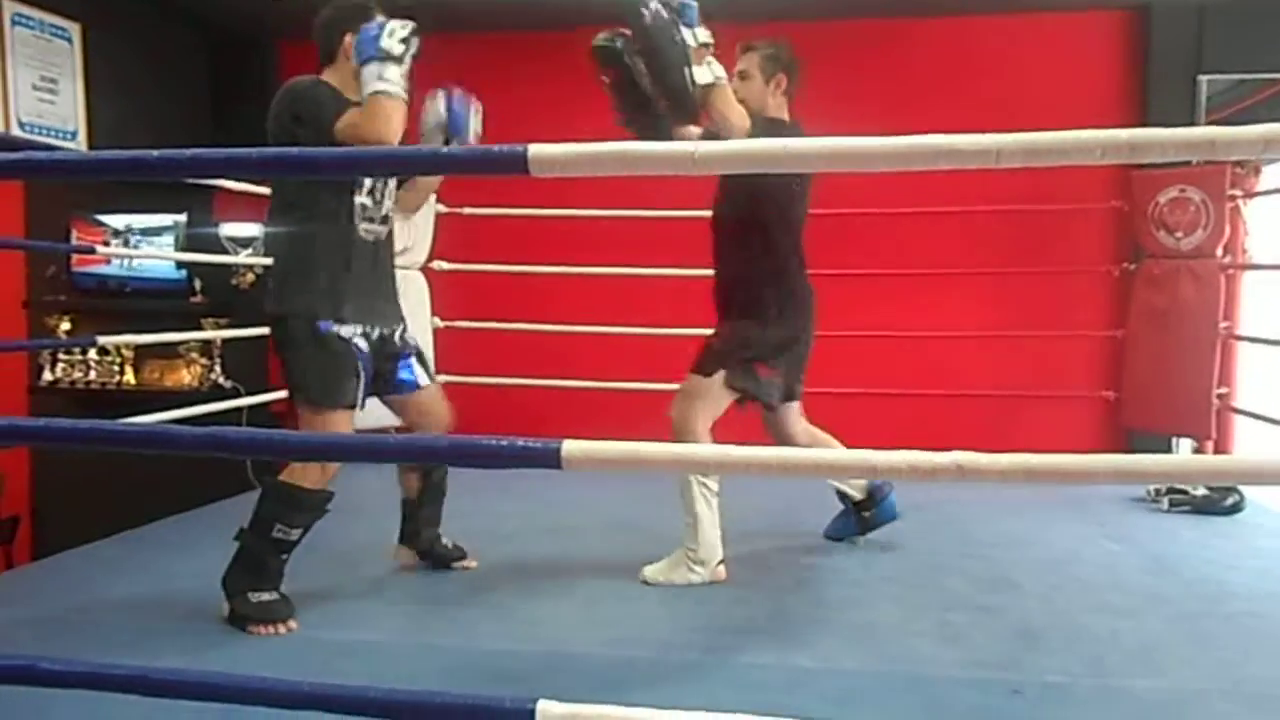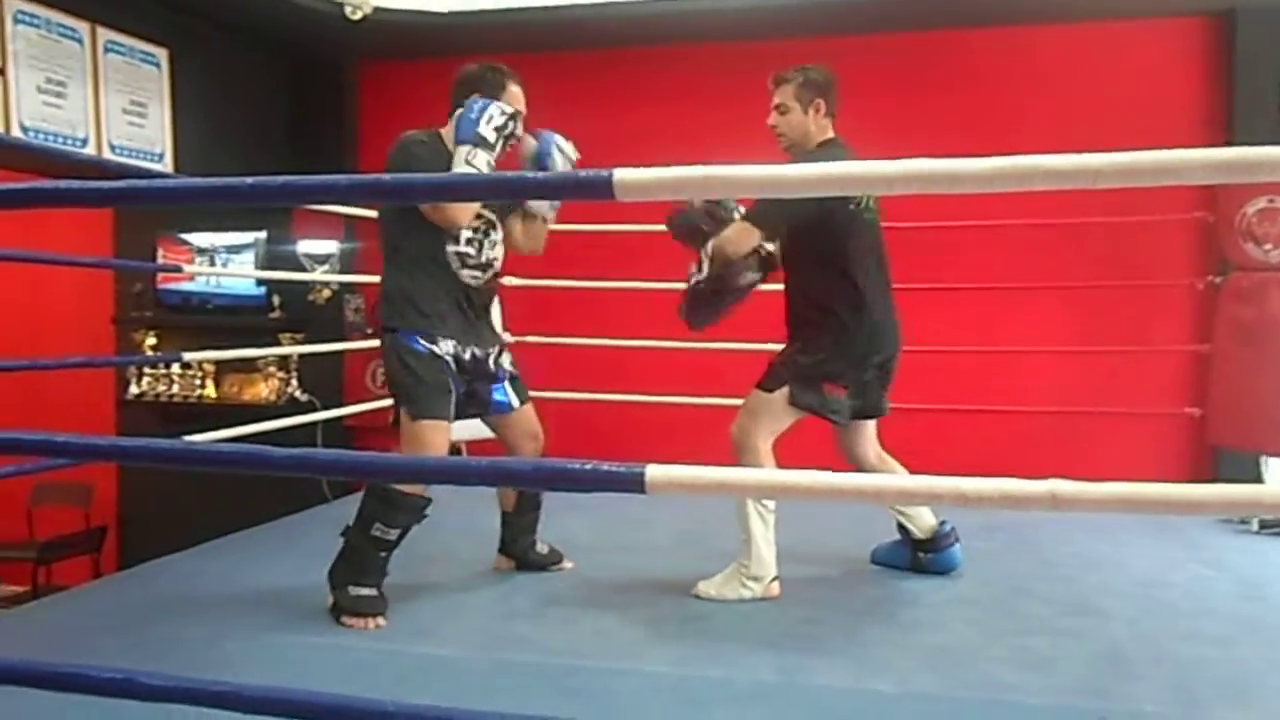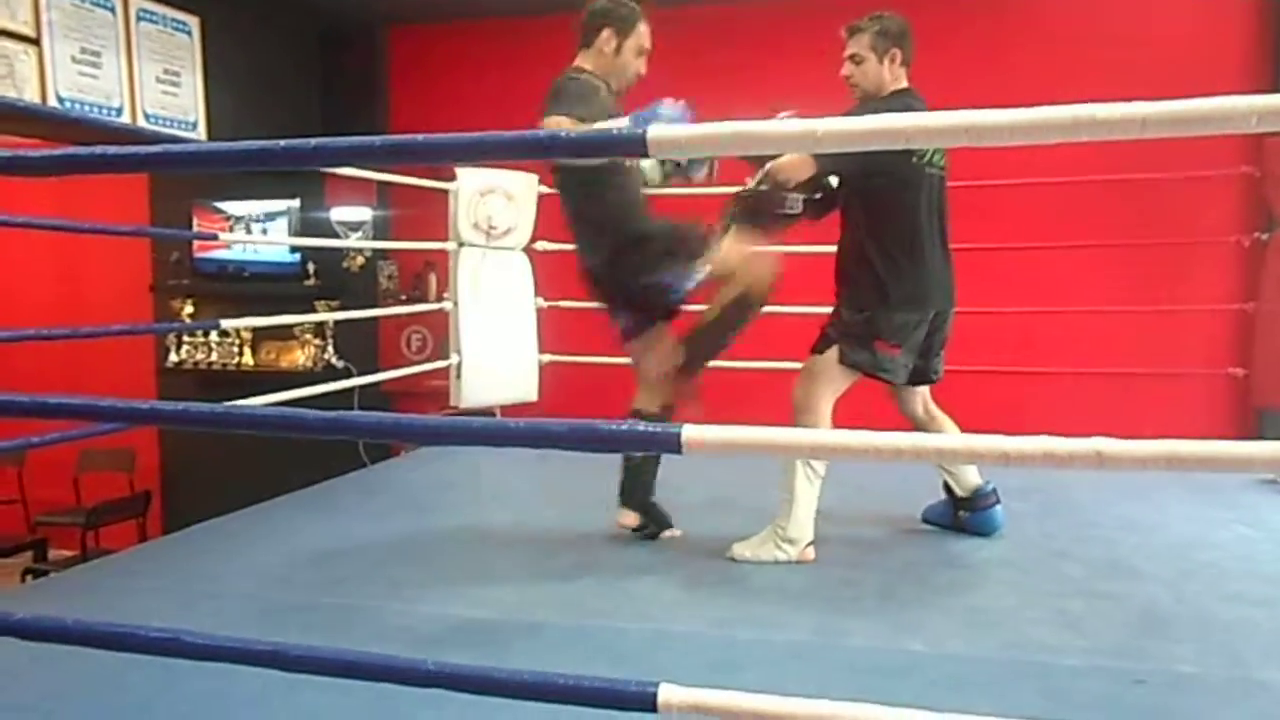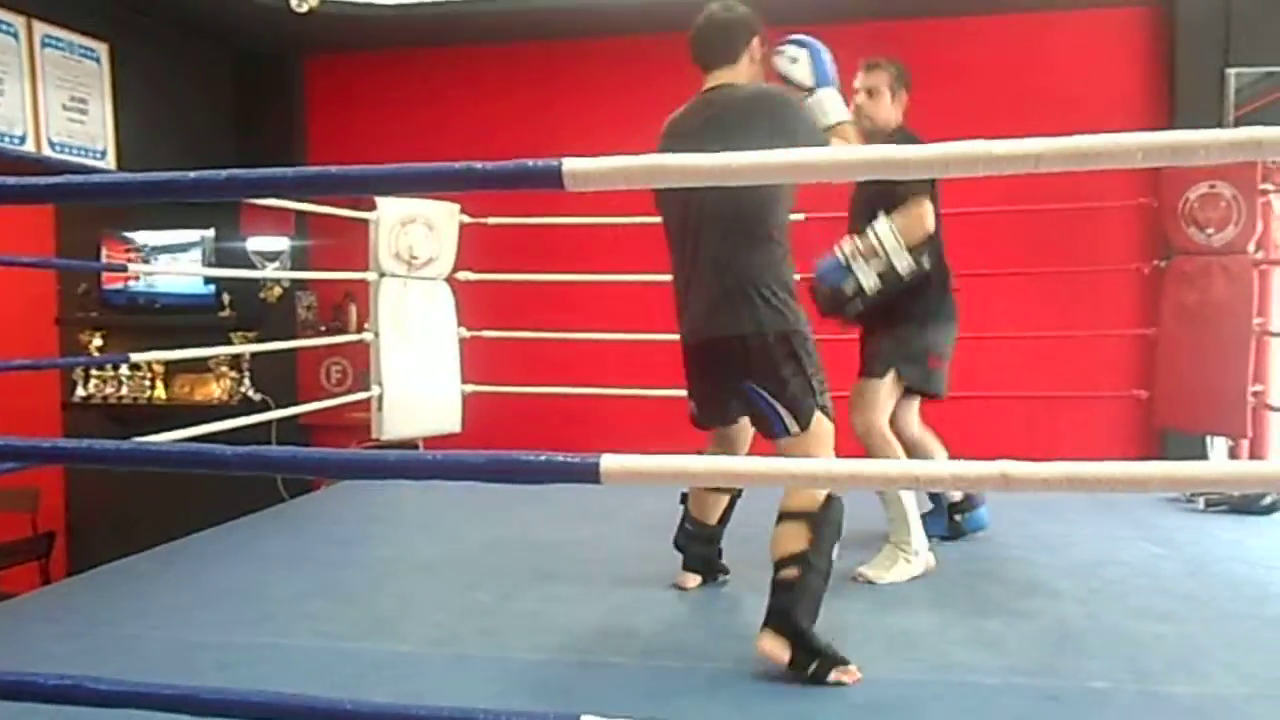
dt=1s
person 1, frame 1
left shoulder: (364, 110)
right shoulder: (307, 97)
left elbow: (406, 191)
right elbow: (385, 135)
left wrist: (444, 131)
right wrist: (384, 62)
left hip: (376, 307)
right hip: (319, 314)
left knee: (436, 421)
right knee: (323, 458)
left ankle: (422, 536)
right ankle: (249, 583)
person 1, frame 2
left shoulder: (490, 176)
right shoulder: (416, 149)
left elbow: (528, 243)
right elbow: (452, 215)
right wrist: (475, 149)
left hip: (476, 333)
right hip: (420, 333)
left knee: (527, 440)
right knee: (424, 459)
left ankle: (518, 544)
right ankle: (355, 578)
person 1, frame 3
left shoulder: (596, 95)
right shoulder: (575, 89)
right wrist: (633, 131)
left hip: (616, 258)
right hip: (630, 244)
left knee: (657, 380)
right knee: (757, 267)
left ankle: (638, 504)
right ankle: (687, 357)
person 1, frame 4
left shoulder: (676, 130)
right shoulder: (773, 108)
right wrist: (821, 87)
left hip: (700, 319)
right hip: (761, 318)
left knee: (731, 438)
right knee: (813, 464)
left ankle: (696, 559)
right ankle: (789, 631)
person 2, frame 1
left shoulder: (779, 142)
right shoulder: (760, 141)
left elbow: (729, 126)
right elbow: (679, 135)
left wrist: (696, 54)
right wrist: (641, 79)
left hip: (766, 315)
right hip: (769, 311)
left knee: (688, 418)
right knee: (790, 427)
left ankle: (703, 558)
right ankle: (870, 496)
person 2, frame 2
left shoulder: (812, 172)
left elbow: (735, 244)
left wrist: (704, 266)
right wrist: (745, 239)
left hip: (839, 338)
right hip: (873, 333)
left knee: (750, 433)
right knee: (861, 449)
left ankle: (757, 573)
right ankle: (933, 539)
person 2, frame 3
left shoulder: (879, 118)
right shoulder: (921, 121)
left elbow: (788, 170)
left wrist: (759, 183)
right wrist: (816, 177)
left hip: (886, 294)
right hip: (925, 289)
left knee: (811, 398)
right knee: (915, 403)
left ankle: (791, 537)
right ankle: (975, 500)
person 2, frame 4
left shoulder: (901, 151)
left elbow: (920, 218)
left wrist: (848, 263)
right wrist: (848, 272)
left hip: (914, 310)
right hip: (895, 309)
left knee: (867, 420)
right knee: (900, 421)
left ankle: (908, 546)
right ankle: (962, 505)
